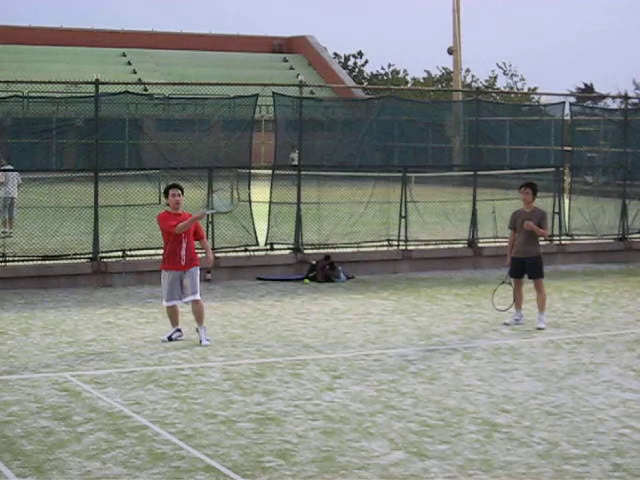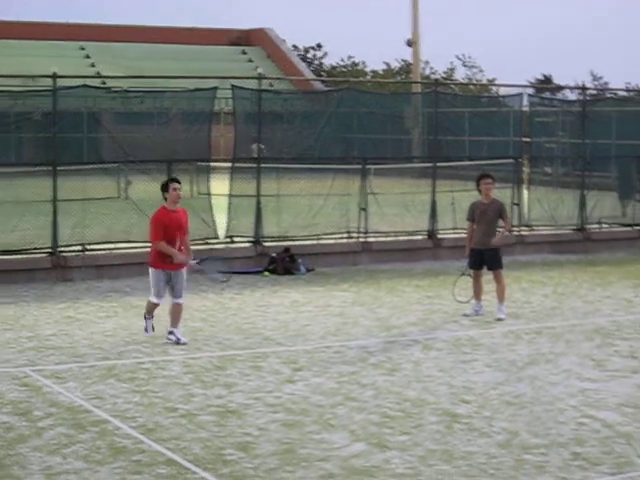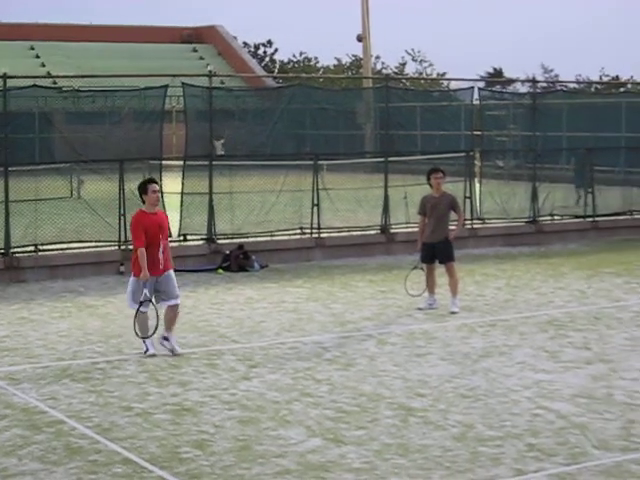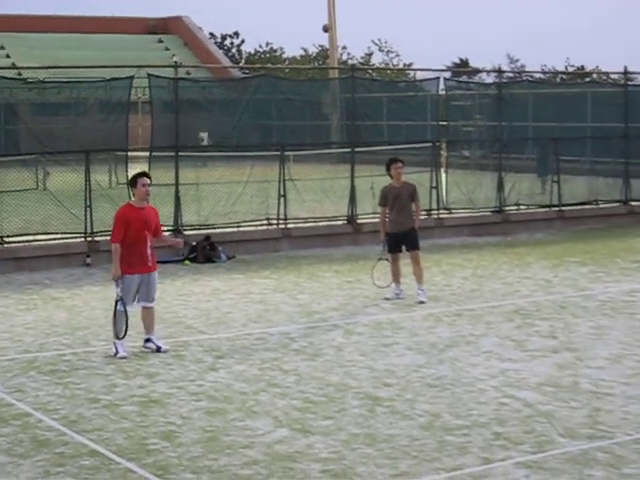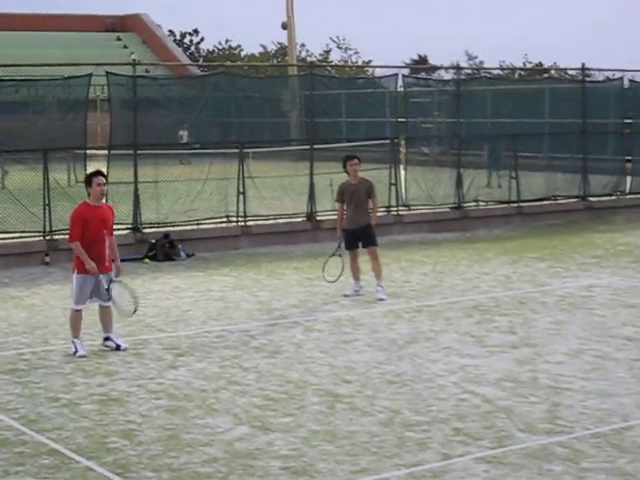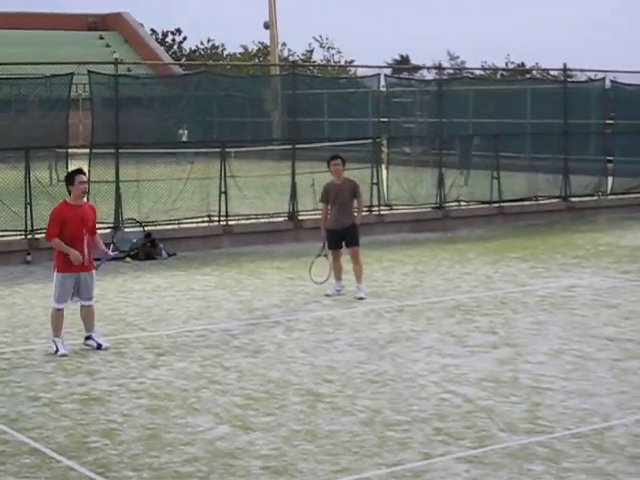
dt=0.7s
person 1, frame 1
left shoulder: (190, 217)
right shoulder: (163, 217)
left elbow: (201, 237)
right elbow: (177, 229)
left wrist: (209, 252)
right wrist: (195, 219)
left hip: (190, 265)
right hip: (171, 267)
left knee: (195, 298)
right knee: (170, 302)
left ankle: (202, 329)
right ankle: (176, 330)
person 1, frame 2
left shoulder: (184, 213)
right shoulder: (159, 216)
right elbow: (157, 242)
left wrist: (188, 254)
right wrist: (176, 254)
left hip: (178, 265)
right hip: (159, 264)
left knee: (178, 300)
right knee: (156, 298)
left ankle: (173, 331)
right ankle: (148, 315)
person 1, frame 3
left shoulder: (164, 216)
right shoulder: (138, 219)
right elbow: (139, 247)
left wrist: (170, 261)
right wrist: (144, 270)
left hip: (165, 269)
right hip: (144, 272)
left knee: (174, 303)
left ankle: (167, 336)
right ankle: (147, 342)
person 1, frame 4
left shoulder: (153, 212)
right shoulder: (123, 213)
left elbow: (157, 235)
right elbow: (116, 242)
left wrist: (174, 241)
right wrist: (116, 266)
left hip: (149, 267)
right hip: (128, 270)
left knee: (148, 304)
right knee: (122, 306)
left ankle: (149, 339)
right ankle: (118, 343)
person 1, frame 5
left shoulder: (109, 210)
right shoulder: (80, 212)
right elbow: (74, 241)
left wrist: (116, 260)
right wrist: (87, 261)
left hip: (106, 266)
right hip: (84, 268)
left knee: (106, 303)
right knee: (78, 306)
left ankle: (108, 337)
right ankle: (76, 342)
person 1, frame 6
left shoulder: (91, 209)
right shoulder: (60, 211)
right elbow: (51, 238)
left wrist: (102, 249)
right wrist: (70, 251)
left hip: (87, 266)
right hip: (65, 267)
left knee: (88, 302)
right knee: (59, 305)
left ankle: (90, 336)
right ankle: (57, 341)
person 2, frame 1
left shoulder: (540, 213)
right shoulder: (516, 214)
left elbow: (546, 234)
right elbow: (512, 236)
left wrist: (534, 228)
right wrist: (509, 255)
left hip: (534, 255)
right hip: (517, 255)
left knee: (539, 285)
right knee: (517, 284)
left ankle: (541, 317)
right ankle: (518, 315)
person 2, frame 2
left shoulder: (498, 205)
right shoulder: (474, 206)
left elbow: (507, 224)
right elbow: (470, 227)
left wrist: (500, 236)
right wrist: (468, 246)
left hip: (492, 247)
right hip: (476, 247)
left knee: (498, 276)
right knee: (476, 275)
left ankle: (501, 308)
right ankle: (478, 306)
person 2, frame 3
left shoulder: (450, 198)
right shoulder: (425, 200)
left elbow: (460, 216)
right elbow: (422, 221)
left wrist: (455, 231)
right wrist: (419, 240)
left hip: (444, 239)
right hip: (428, 240)
left knee: (450, 269)
right knee: (429, 270)
left ankle: (454, 301)
right ankle: (431, 299)
person 2, frame 4
left shoulder: (411, 187)
right shoulder: (385, 190)
left elbow: (417, 206)
right elbow: (383, 212)
left wrist: (417, 221)
right wrist: (382, 231)
left hip: (409, 229)
right hip: (392, 231)
left knee: (415, 258)
right knee: (394, 259)
left ankle: (421, 290)
right ankle: (398, 290)
person 2, frame 5
left shoulder: (367, 184)
right shoulder: (343, 187)
left elbow: (374, 203)
right elbow: (341, 208)
left wrist: (373, 219)
right wrist: (339, 227)
left hip: (366, 225)
right hip: (349, 227)
left knee: (373, 254)
right knee: (353, 256)
left ankle: (380, 286)
right ankle: (357, 286)
person 2, frame 6
left shoulder: (352, 184)
right shoulder: (327, 187)
left elbow: (360, 202)
right elbow: (325, 208)
left wrist: (358, 218)
right wrist: (323, 227)
left hip: (350, 225)
right hip: (333, 227)
left knee: (355, 255)
right knee: (335, 256)
left ankle: (360, 287)
right ankle: (339, 286)
